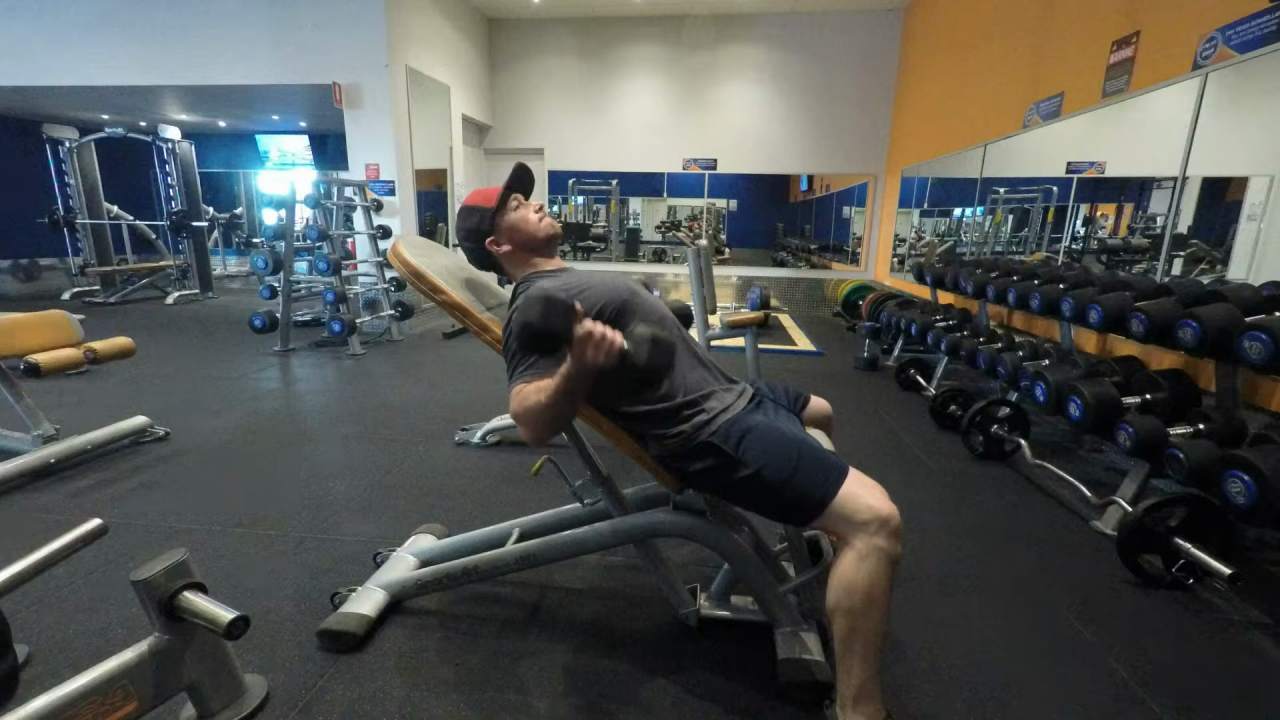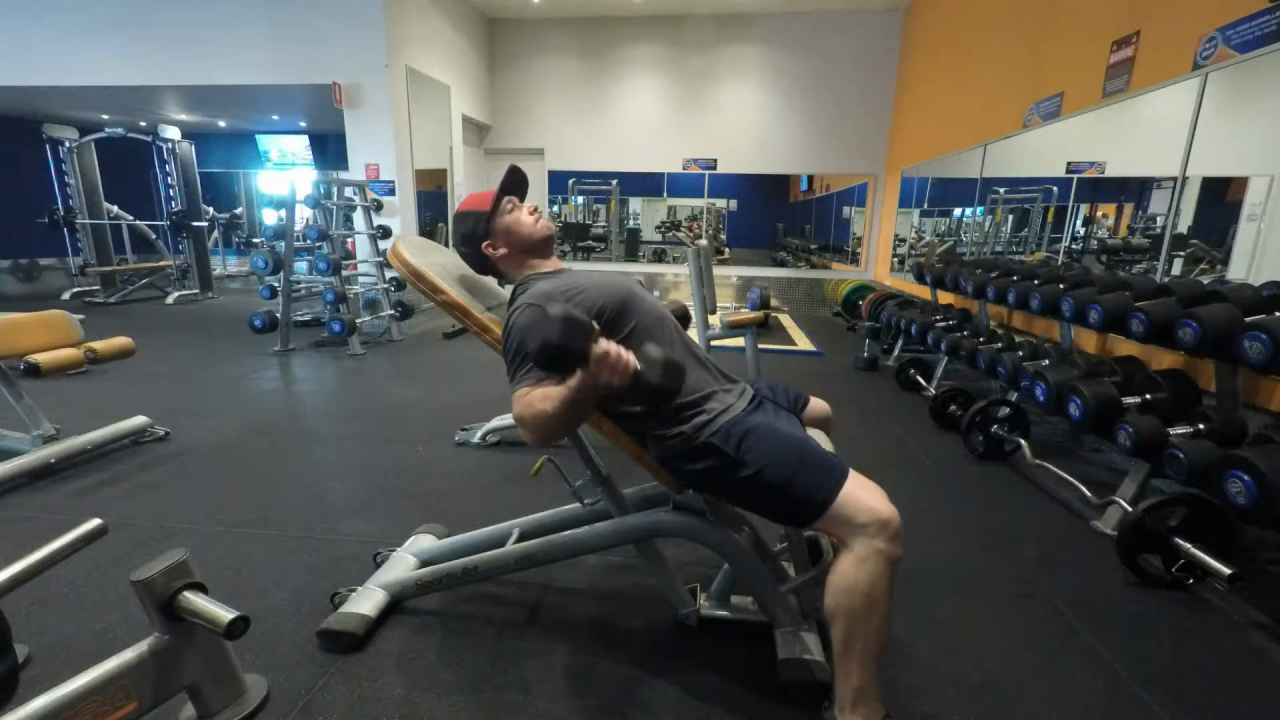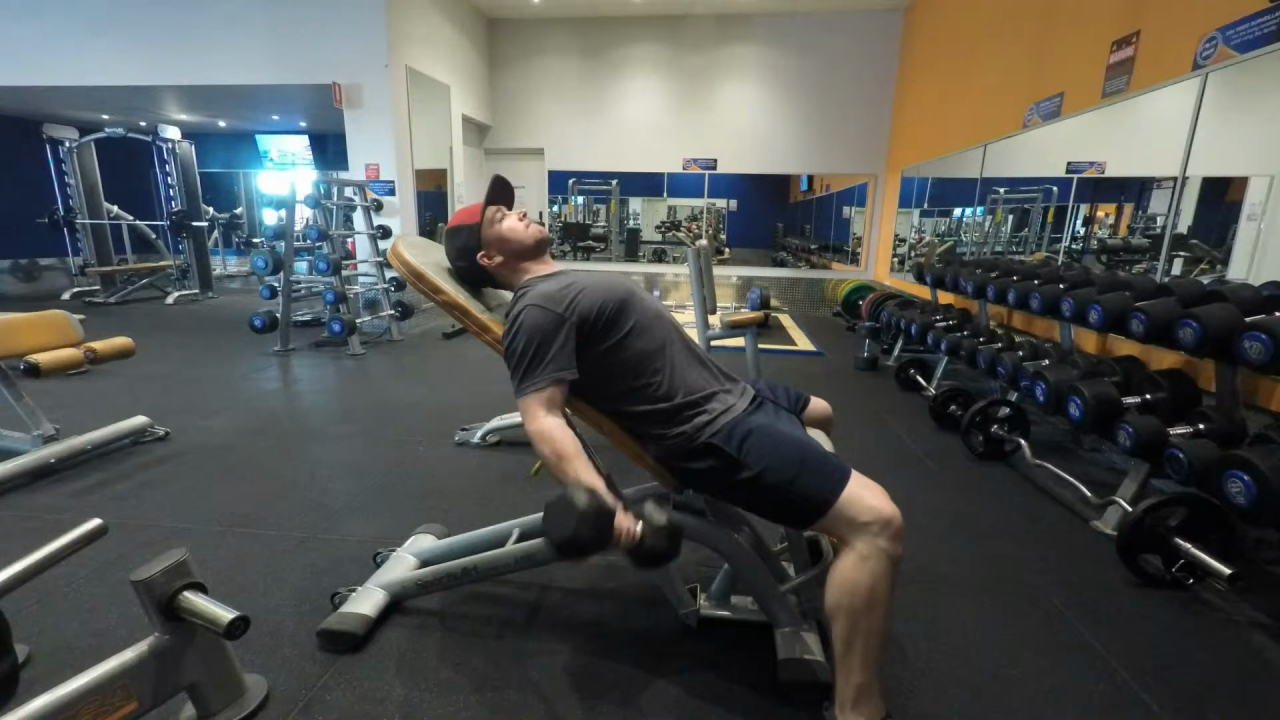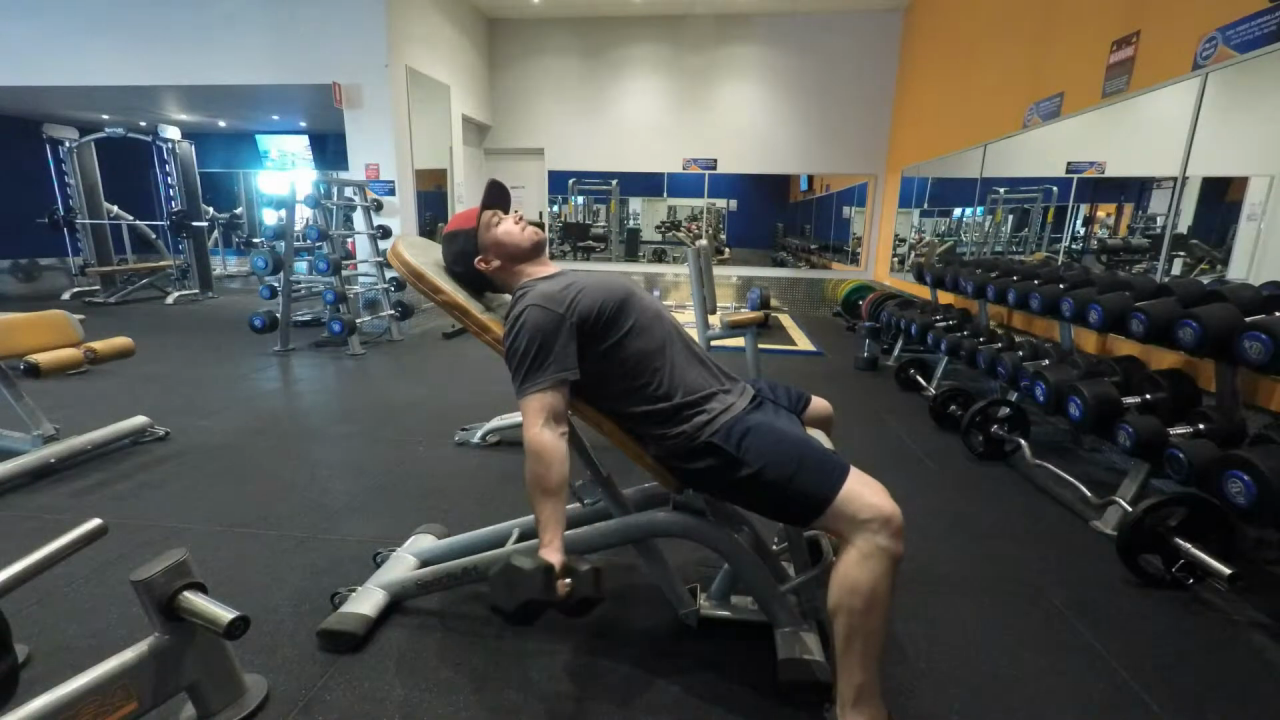
dt=0.5s
person 1, frame 1
left shoulder: (564, 280)
right elbow: (532, 419)
left wrist: (662, 323)
right wrist: (579, 362)
left hip: (731, 395)
right hip: (711, 432)
left knee: (820, 414)
right knee: (874, 519)
left ankle: (809, 536)
person 1, frame 2
left shoulder: (562, 280)
right shoulder: (537, 308)
right elbow: (533, 417)
left wrist: (663, 325)
right wrist: (591, 380)
left hip: (731, 396)
right hip: (710, 432)
left knee: (819, 414)
right knee: (874, 521)
left ankle: (804, 530)
person 1, frame 3
left shoulder: (559, 284)
right shoulder: (538, 309)
right elbow: (542, 418)
right wrist: (599, 500)
left hip: (731, 396)
right hip: (712, 434)
left knee: (819, 414)
right knee: (875, 521)
left ankle: (805, 529)
person 1, frame 4
left shoulder: (562, 284)
right shoulder: (538, 310)
right elbow: (545, 426)
right wrist: (551, 546)
left hip: (732, 395)
right hip: (713, 432)
left knee: (820, 413)
right knee: (876, 520)
left ankle: (801, 527)
